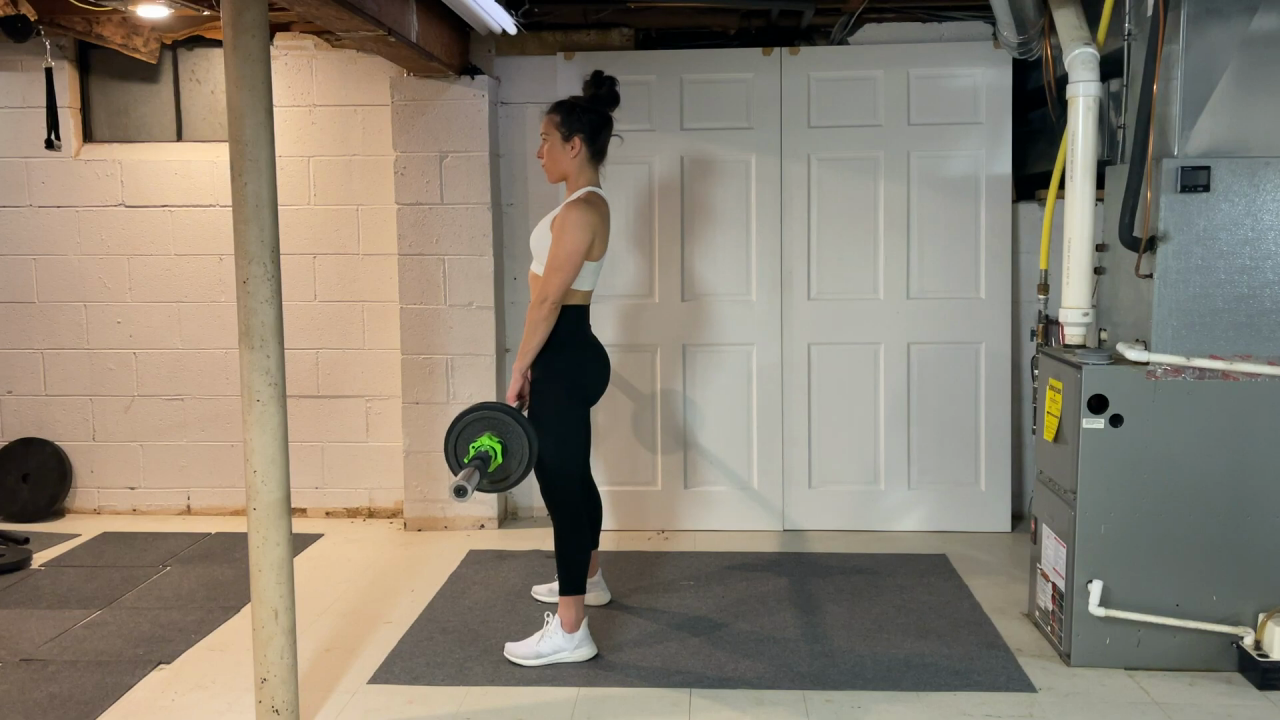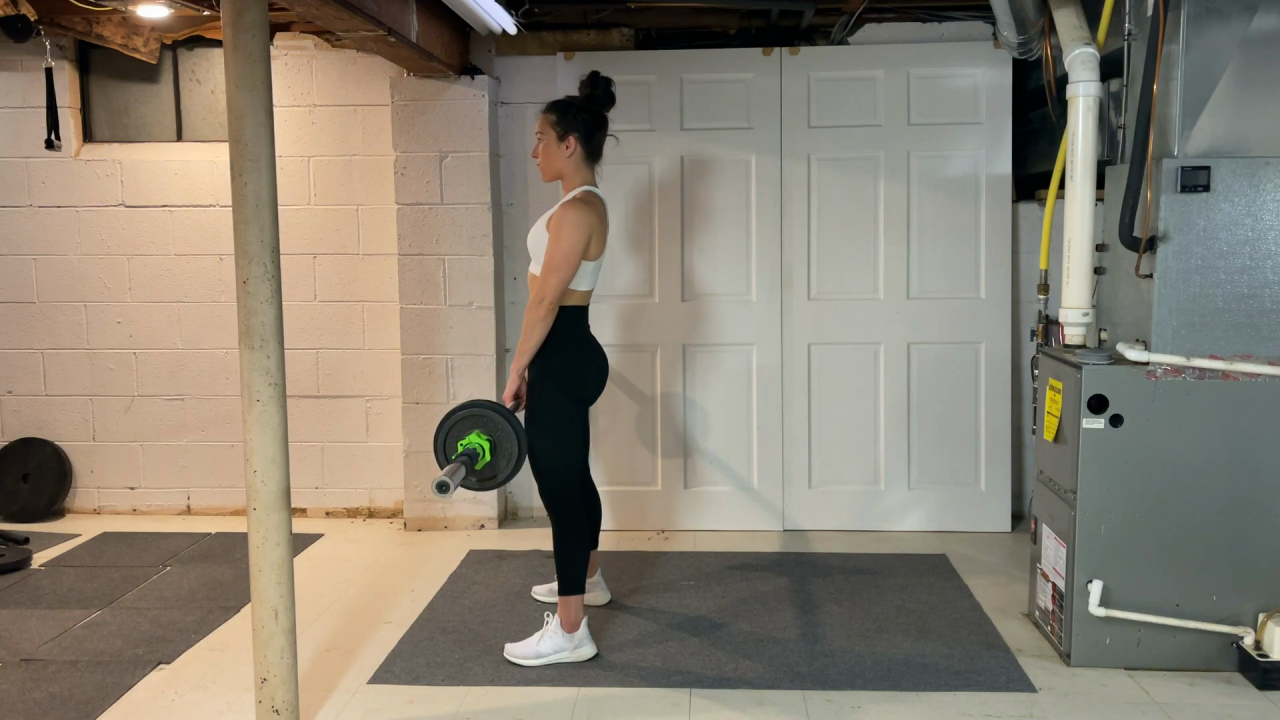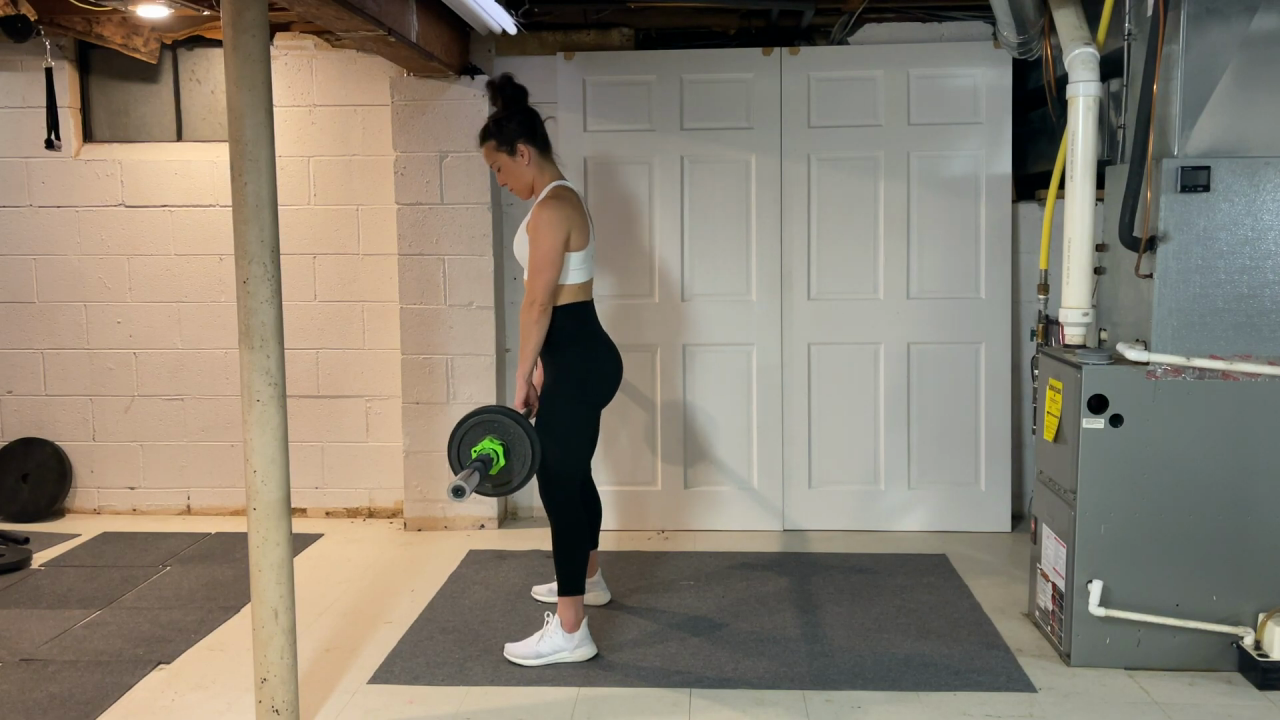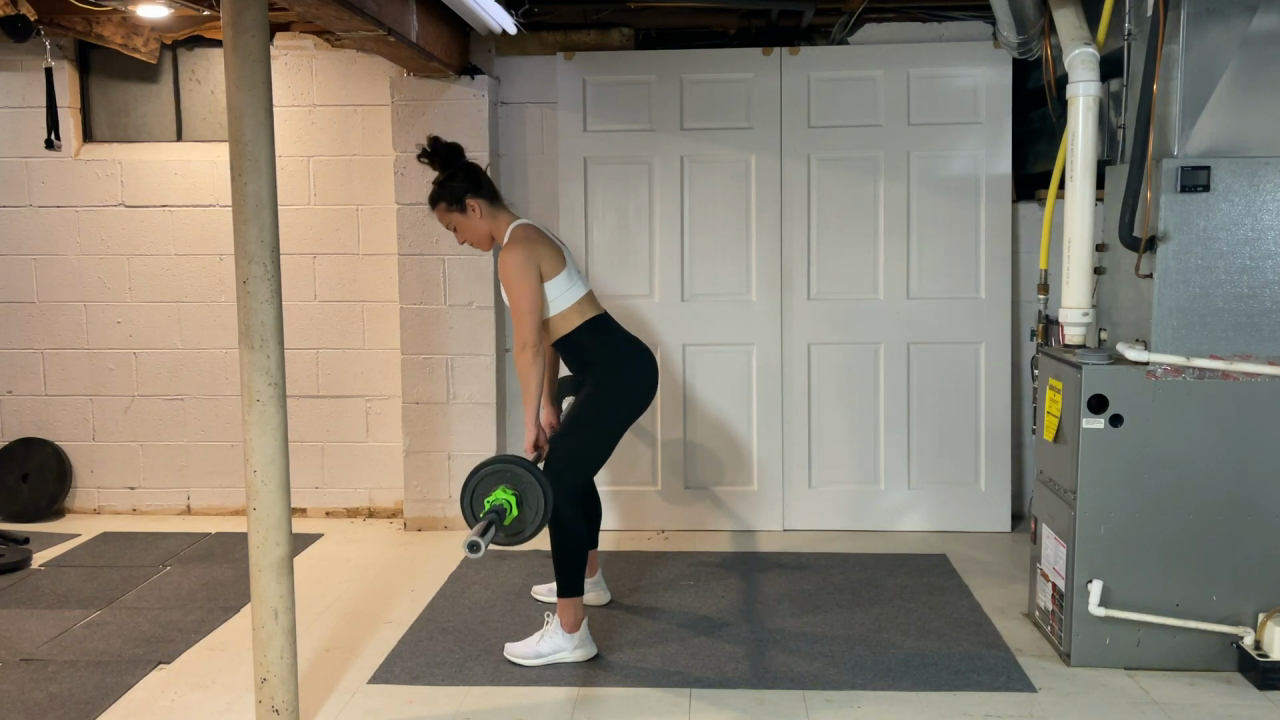
dt=0.5s
person 1, frame 1
left shoulder: (580, 210)
right shoulder: (586, 204)
left elbow: (548, 300)
left wrist: (519, 372)
right wrist: (534, 365)
left hip: (564, 361)
right hip: (570, 355)
left knee: (561, 486)
right knee: (572, 477)
left ankle: (570, 633)
right ankle: (588, 578)
person 1, frame 2
left shoulder: (577, 210)
right shoulder: (582, 204)
left elbow: (545, 300)
left wrist: (516, 372)
right wrist: (531, 365)
left hip: (562, 362)
right hip: (570, 356)
left knee: (558, 486)
right knee: (571, 476)
left ankle: (570, 632)
right ankle: (588, 578)
person 1, frame 3
left shoulder: (551, 207)
right shoulder: (560, 201)
left elbow: (538, 302)
left wrist: (523, 377)
right wrist: (543, 368)
left hip: (578, 362)
right hip: (582, 356)
left knee: (559, 484)
right knee: (572, 475)
left ankle: (570, 632)
right ankle: (588, 578)
person 1, frame 4
left shoulder: (514, 251)
right shoulder: (529, 238)
left elbow: (528, 346)
right elbow: (547, 335)
left wrist: (531, 422)
right wrist: (549, 406)
left hip: (617, 373)
right hip: (621, 366)
left knee: (557, 484)
right knee: (573, 469)
left ankle: (569, 633)
right ankle: (588, 579)
